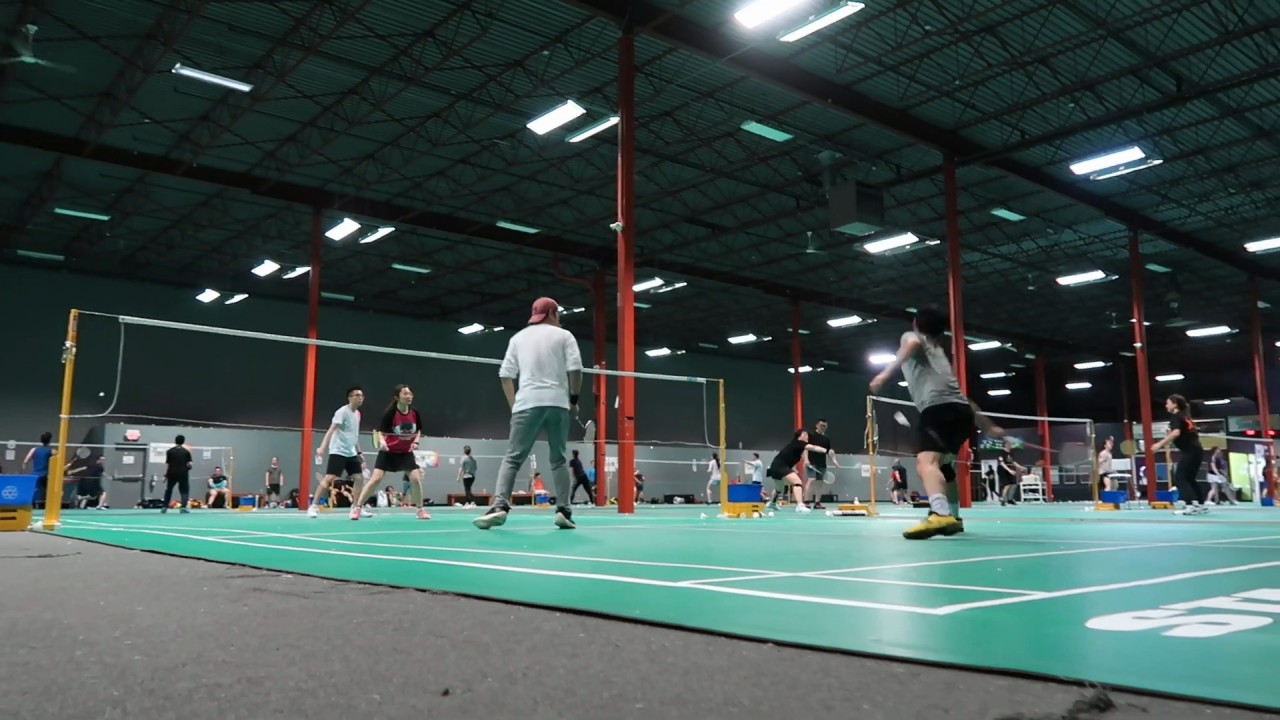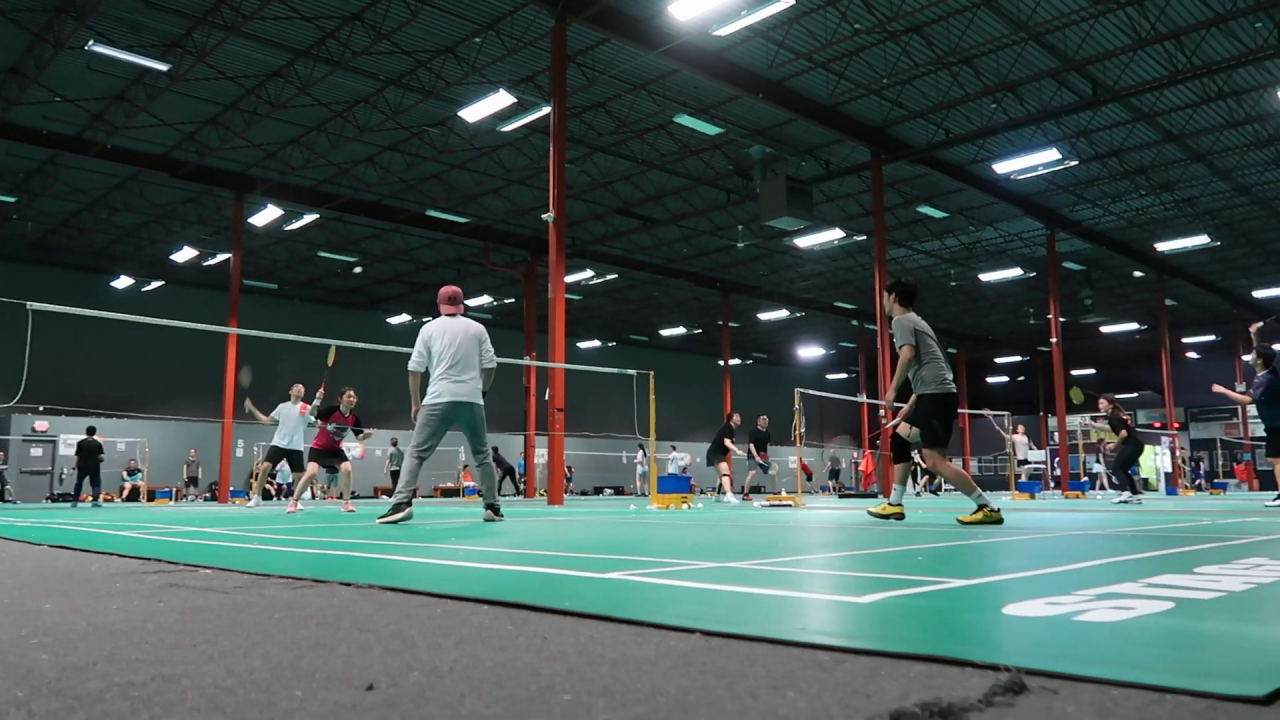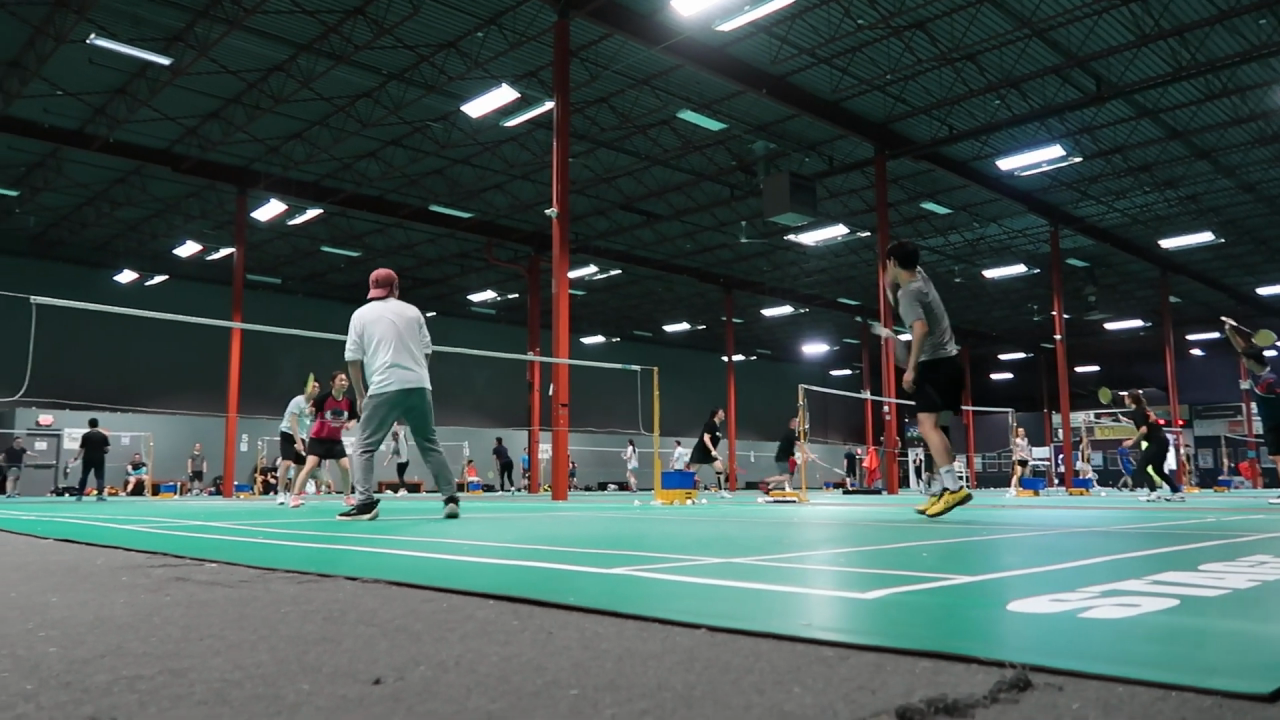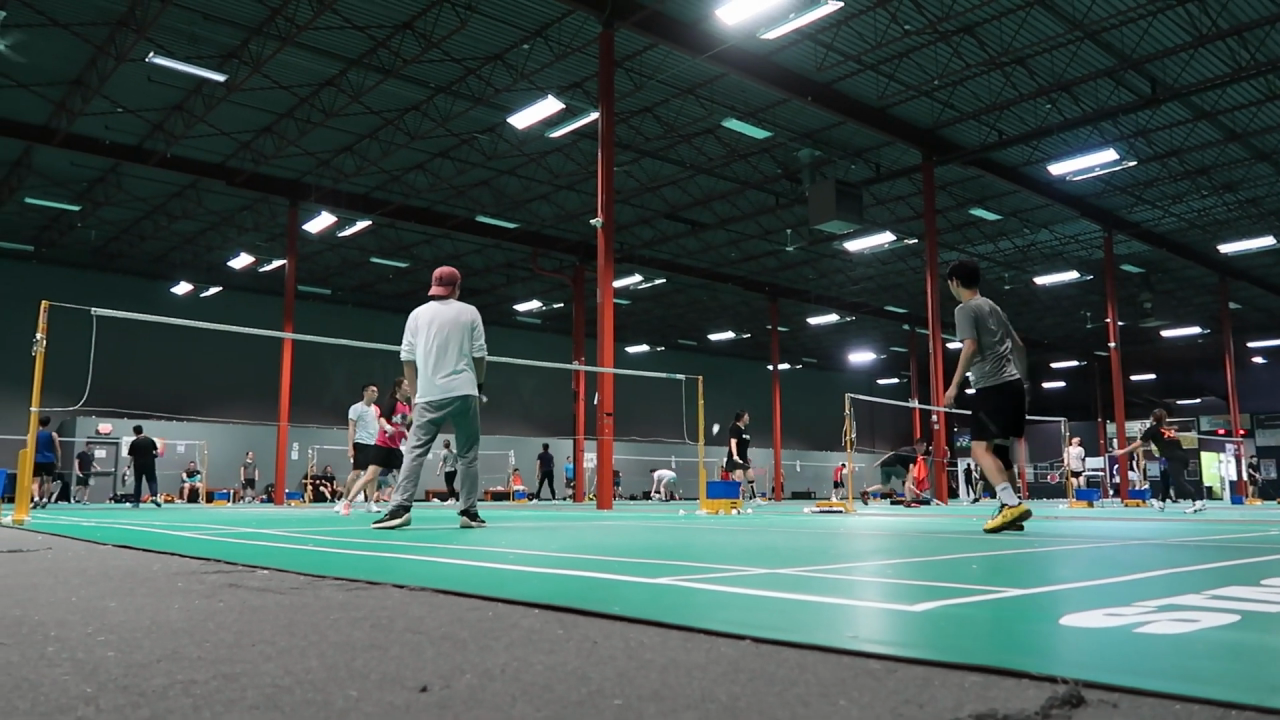
dt=0.7s
person 1, frame 1
left shoulder: (910, 338)
right shoulder: (937, 352)
left elbow: (912, 344)
left wrist: (887, 372)
right wrist: (988, 425)
left hip: (939, 408)
right hip: (961, 413)
left knee: (926, 461)
right knee: (941, 462)
left ankle: (940, 514)
right ankle: (947, 514)
person 1, frame 2
left shoulder: (901, 320)
right shoulder: (917, 322)
left elbow: (908, 354)
left wrist: (892, 388)
right wrist: (909, 407)
left hip: (936, 395)
right hip: (935, 395)
left knee: (935, 461)
right knee: (899, 438)
left ankle: (988, 508)
right ankle: (894, 504)
person 1, frame 3
left shoulder: (908, 291)
right shoulder: (920, 277)
left elbow: (920, 329)
left wrist: (911, 368)
right wrist: (892, 288)
left hip: (936, 364)
right hip: (948, 362)
left knee: (928, 426)
right knee: (937, 427)
left ankle: (953, 489)
right ankle: (942, 491)
person 1, frame 4
left shoulder: (964, 309)
right shoulder: (992, 307)
left elbow: (970, 348)
right elbow: (1018, 346)
left wrist: (954, 385)
right wrist: (1024, 378)
left hip: (992, 389)
right hip: (1013, 386)
left knee: (981, 450)
right knee: (999, 450)
left ankle: (1013, 504)
right ankle: (1010, 510)
person 2, frame 1
left shoulder: (518, 337)
right shoulder: (564, 335)
left elbow: (506, 374)
right elbow: (575, 369)
left wrist: (513, 406)
right wrist: (574, 398)
left hip: (526, 405)
right hip: (557, 404)
left knee: (512, 459)
right knee: (558, 460)
left ankle: (500, 507)
right ankle: (563, 511)
person 2, frame 2
left shoulder: (429, 328)
right shoulder: (477, 328)
left elbow: (415, 368)
right elbow: (490, 365)
left wrist: (415, 402)
right wrist: (482, 391)
left hip: (439, 399)
right hip: (471, 400)
left knee: (416, 453)
right knee: (483, 455)
left ankle: (402, 503)
right ankle: (492, 506)
person 2, frame 3
left shoulder: (361, 315)
right shoulder: (412, 312)
left elbow: (353, 358)
right elbow: (426, 352)
left wrist: (360, 395)
left hip: (383, 389)
right hip: (418, 386)
left knee: (365, 446)
right knee: (430, 445)
left ankle: (365, 503)
right ankle: (450, 498)
person 2, frame 4
left shoulder: (417, 314)
right shoulder: (469, 312)
left elbow: (407, 358)
right elbow: (479, 355)
left wrist: (415, 393)
right wrist: (478, 386)
left hip: (430, 395)
right hip: (464, 393)
left knee: (415, 451)
right knee: (468, 454)
left ankle: (400, 508)
right ankle: (469, 511)
